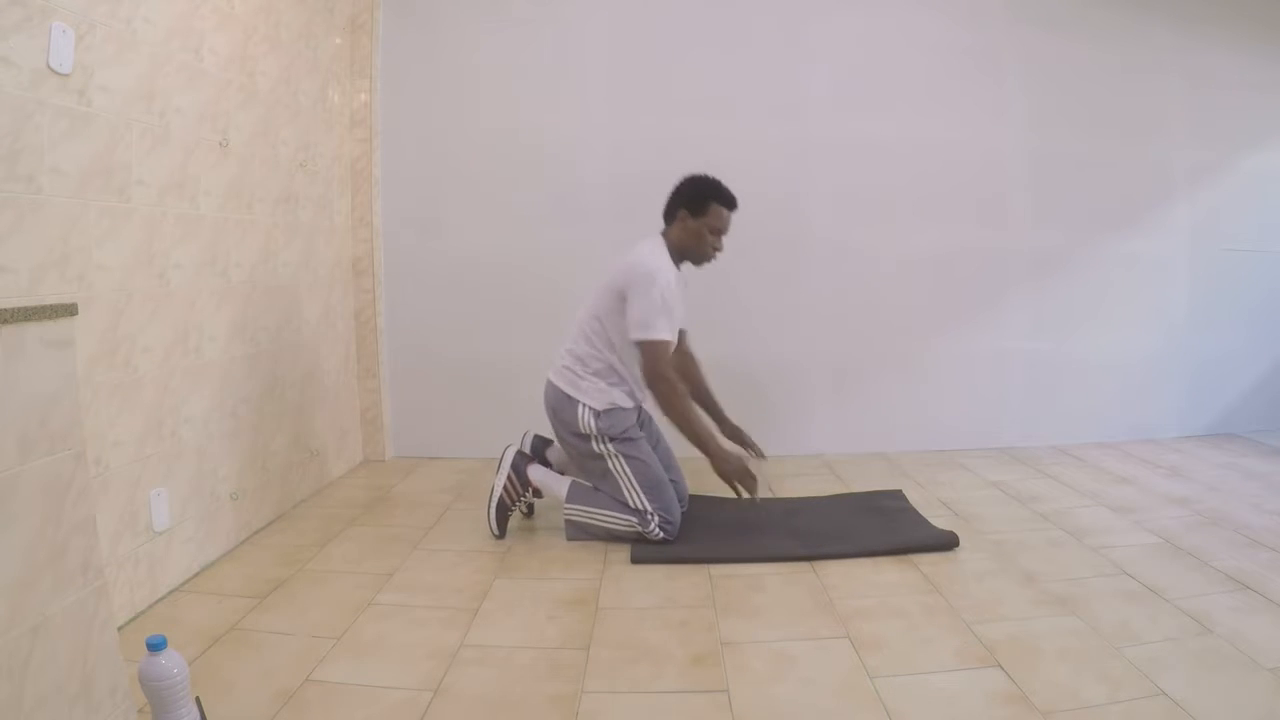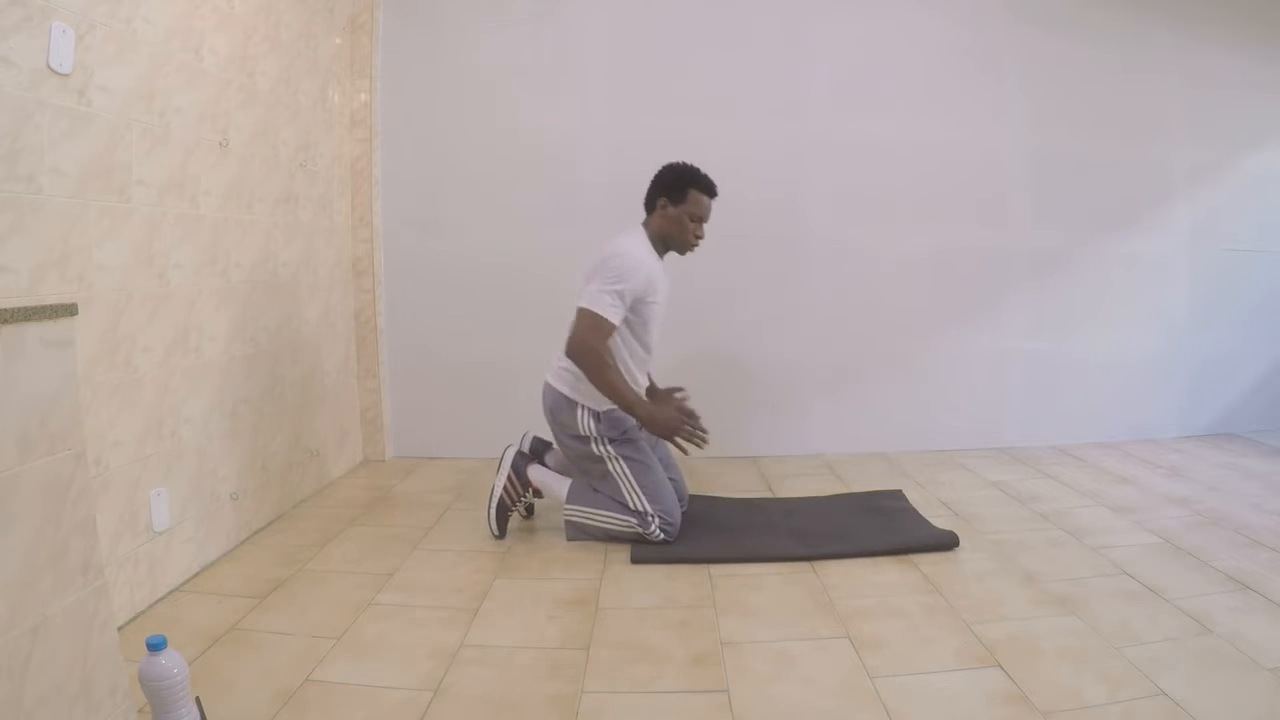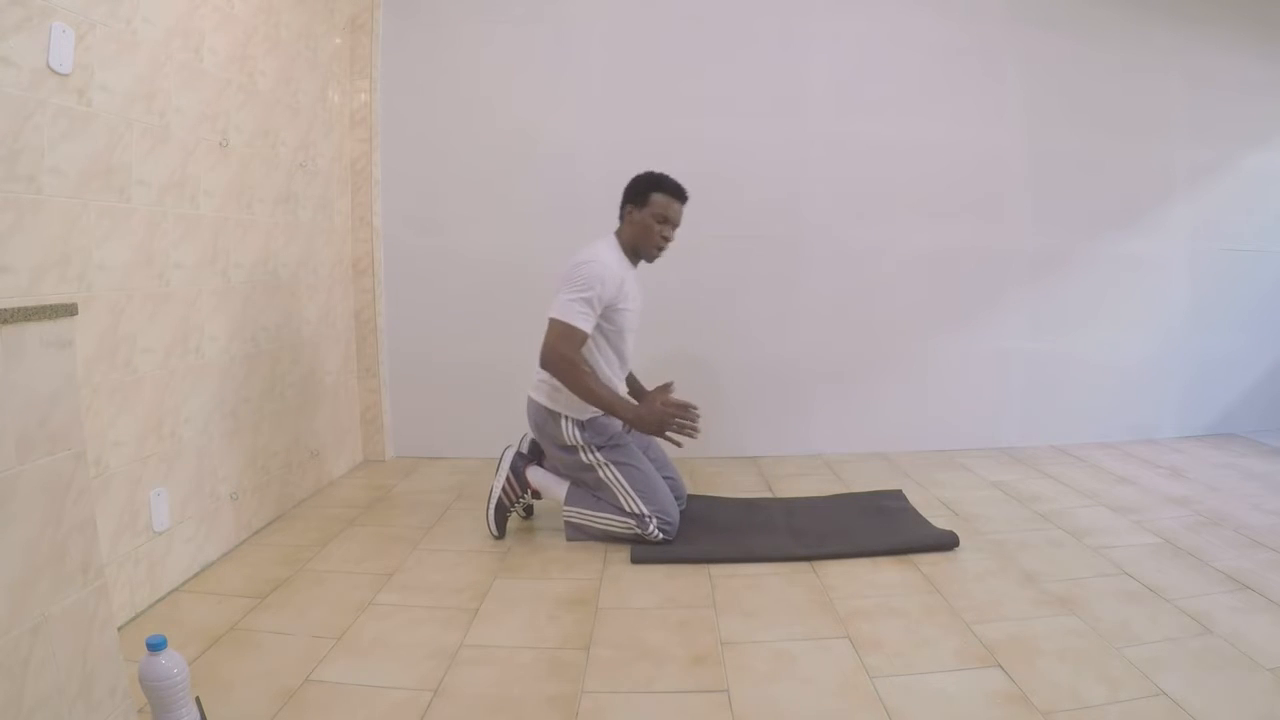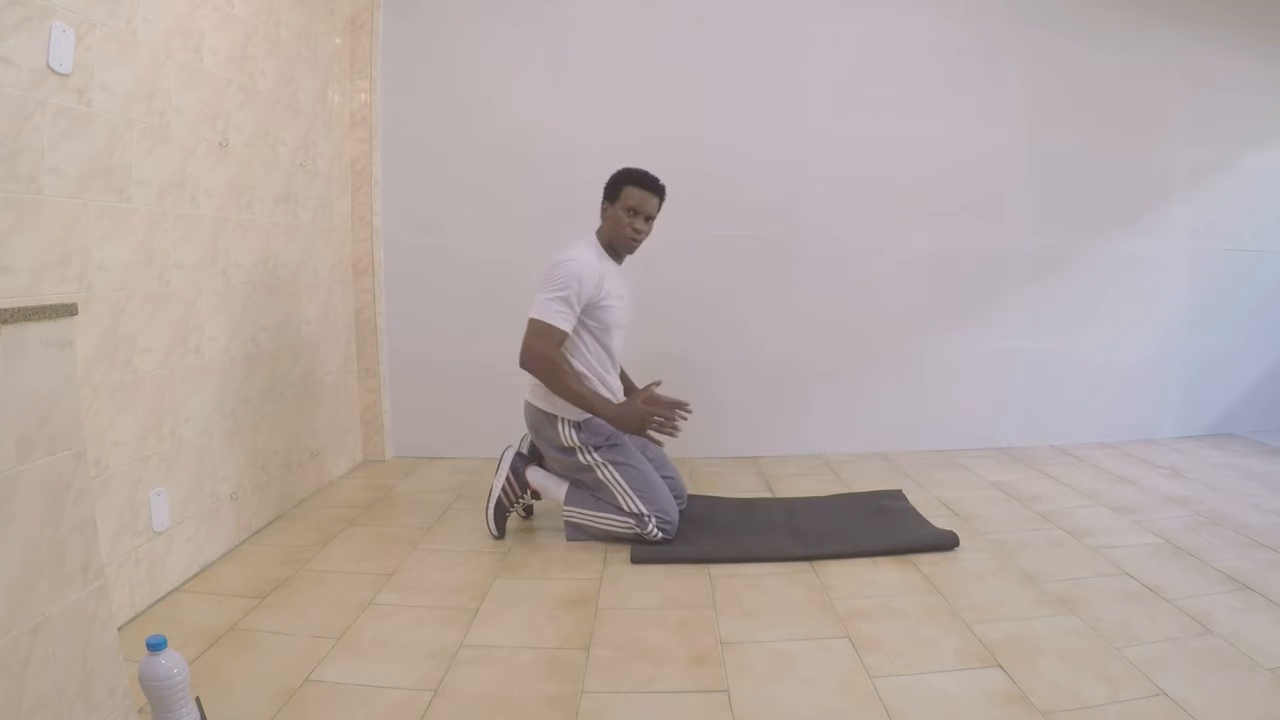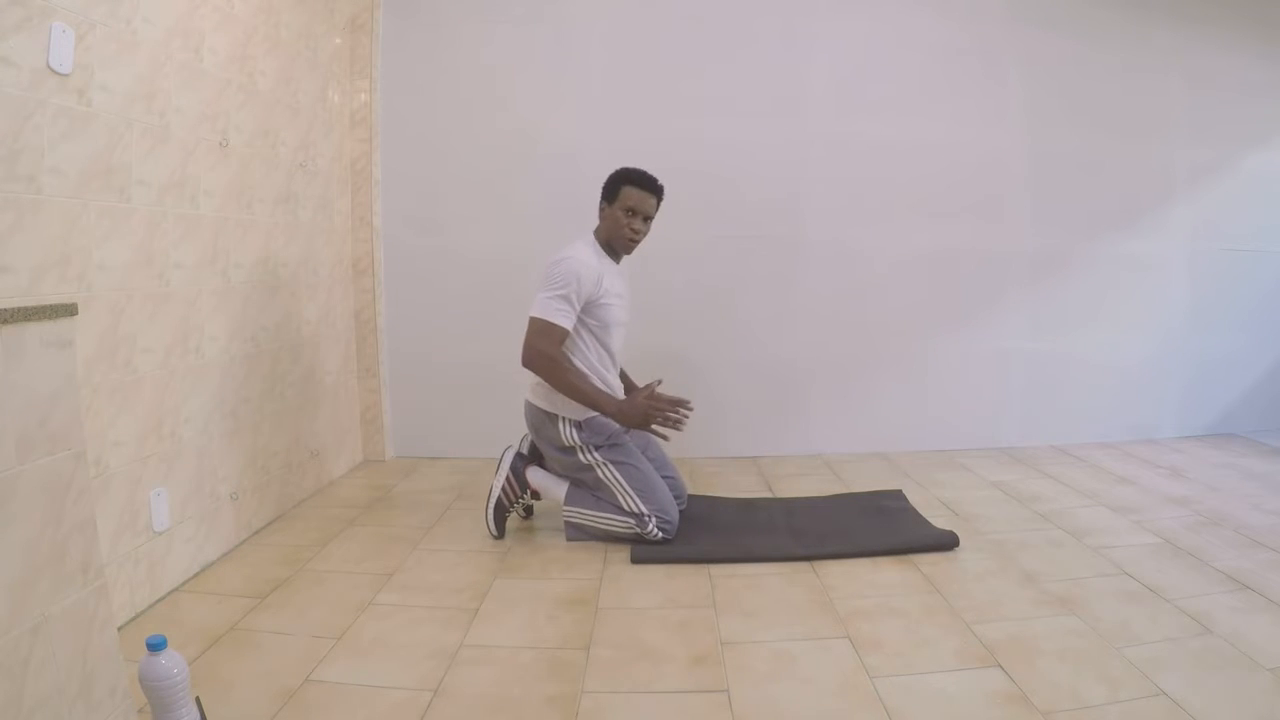
dt=0.3s
person 1, frame 1
left shoulder: (665, 270)
right shoulder: (653, 272)
left elbow: (680, 356)
right elbow: (660, 375)
left wrist: (725, 423)
right wrist: (715, 453)
left hip: (611, 400)
right hip: (586, 406)
left knee: (675, 497)
right knee: (660, 521)
left ankle: (547, 455)
right ankle: (531, 475)
person 1, frame 2
left shoulder: (647, 259)
right shoulder: (630, 260)
right elbow: (582, 346)
left wrist: (655, 397)
right wrist: (647, 414)
left hip: (611, 405)
right hip: (586, 408)
left knee: (675, 496)
right knee: (662, 522)
left ankle: (544, 457)
right ankle: (532, 477)
person 1, frame 3
left shoulder: (623, 269)
right shoulder: (599, 268)
right elbow: (556, 356)
left wrist: (644, 398)
right wrist: (634, 414)
left hip: (598, 413)
right hip: (572, 419)
left knee: (675, 496)
right knee: (660, 522)
left ankle: (542, 461)
right ankle: (531, 478)
person 1, frame 4
left shoulder: (612, 269)
right shoulder: (578, 267)
right elbow: (535, 355)
left wrist: (638, 397)
right wrist: (614, 413)
left hip: (598, 414)
right hip: (571, 421)
left knee: (675, 495)
right knee: (660, 520)
left ankle: (542, 463)
right ankle: (531, 479)
person 1, frame 5
left shoulder: (610, 268)
right shoulder: (577, 266)
right elbow: (537, 354)
left wrist: (636, 396)
right wrist: (619, 408)
left hip: (600, 414)
right hip: (571, 421)
left knee: (675, 496)
right knee: (660, 521)
left ankle: (543, 463)
right ankle: (529, 478)
